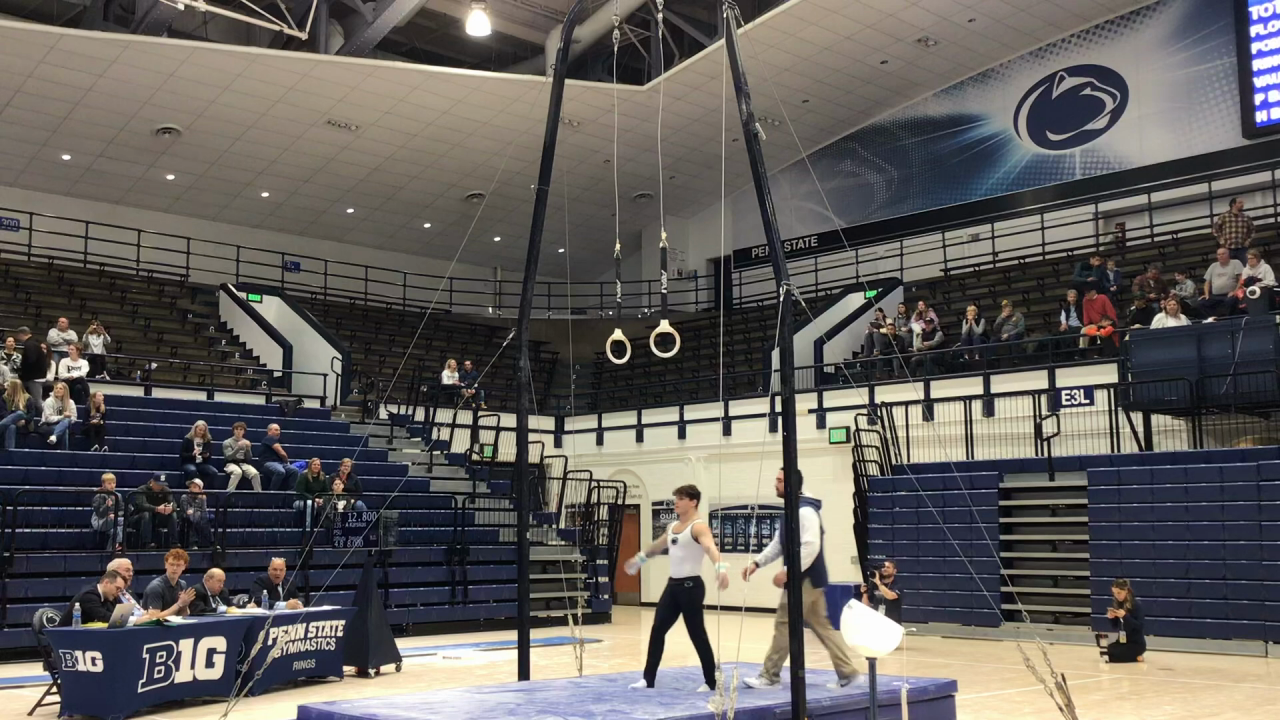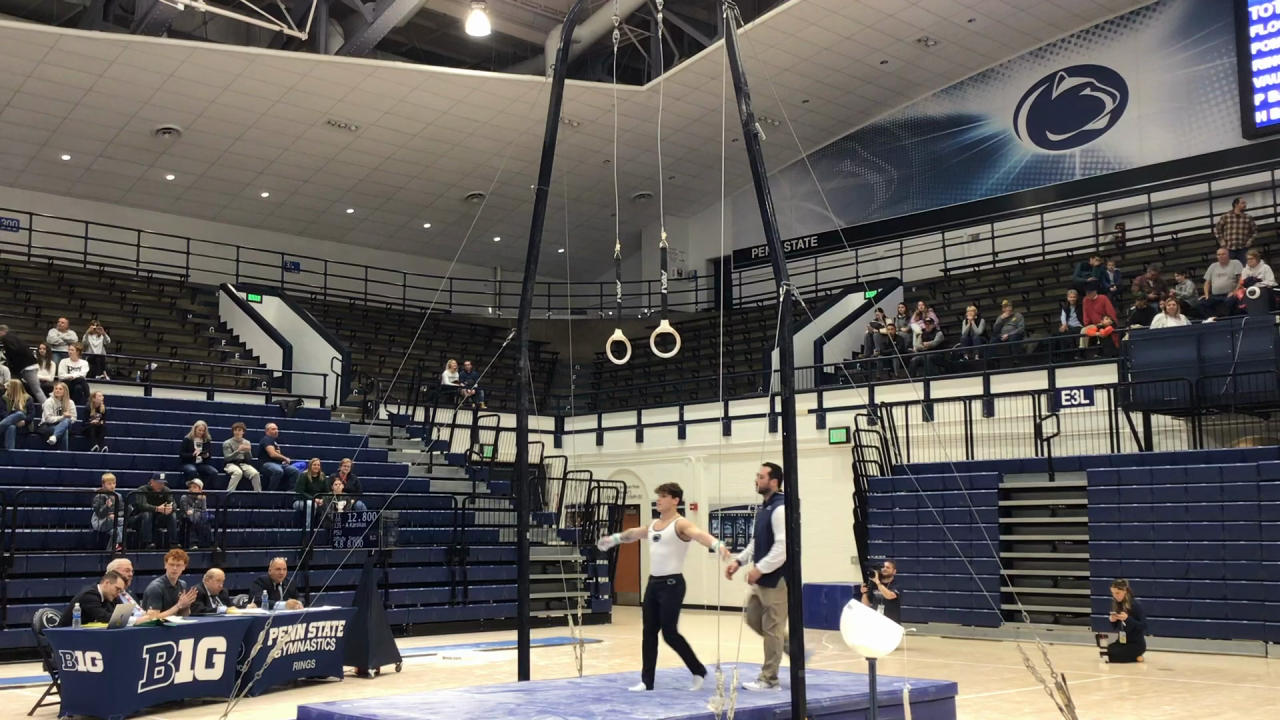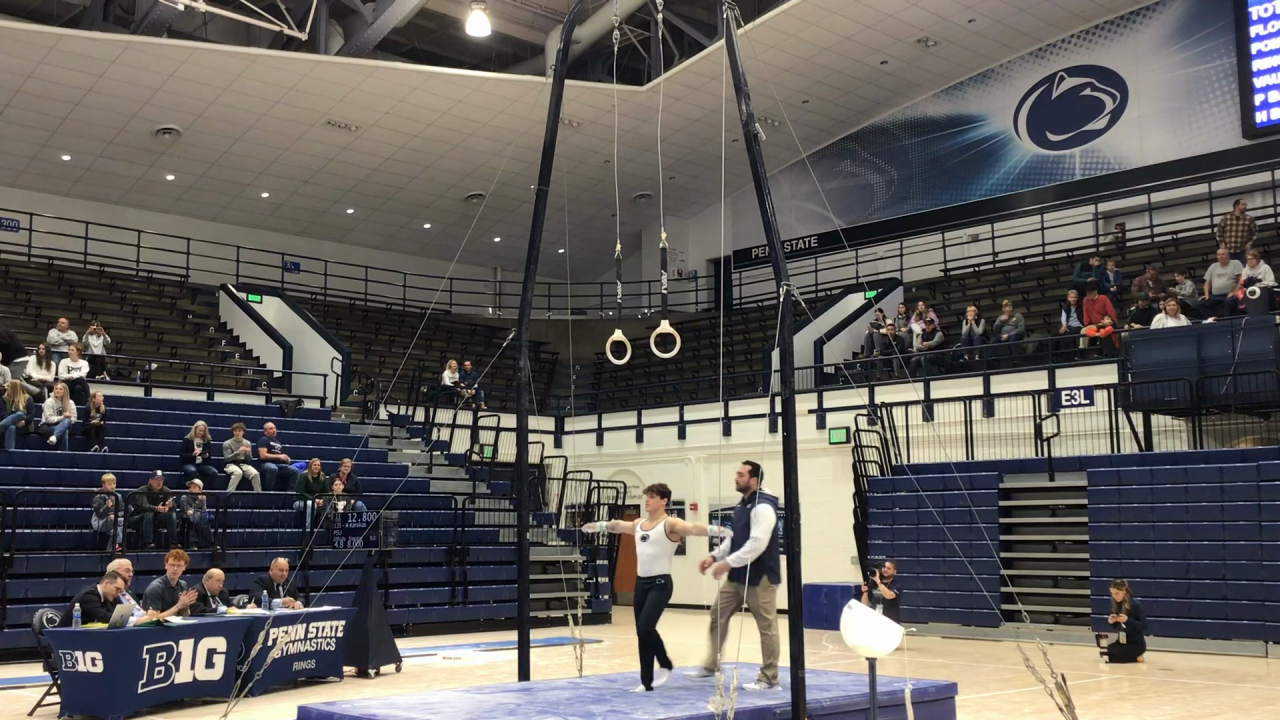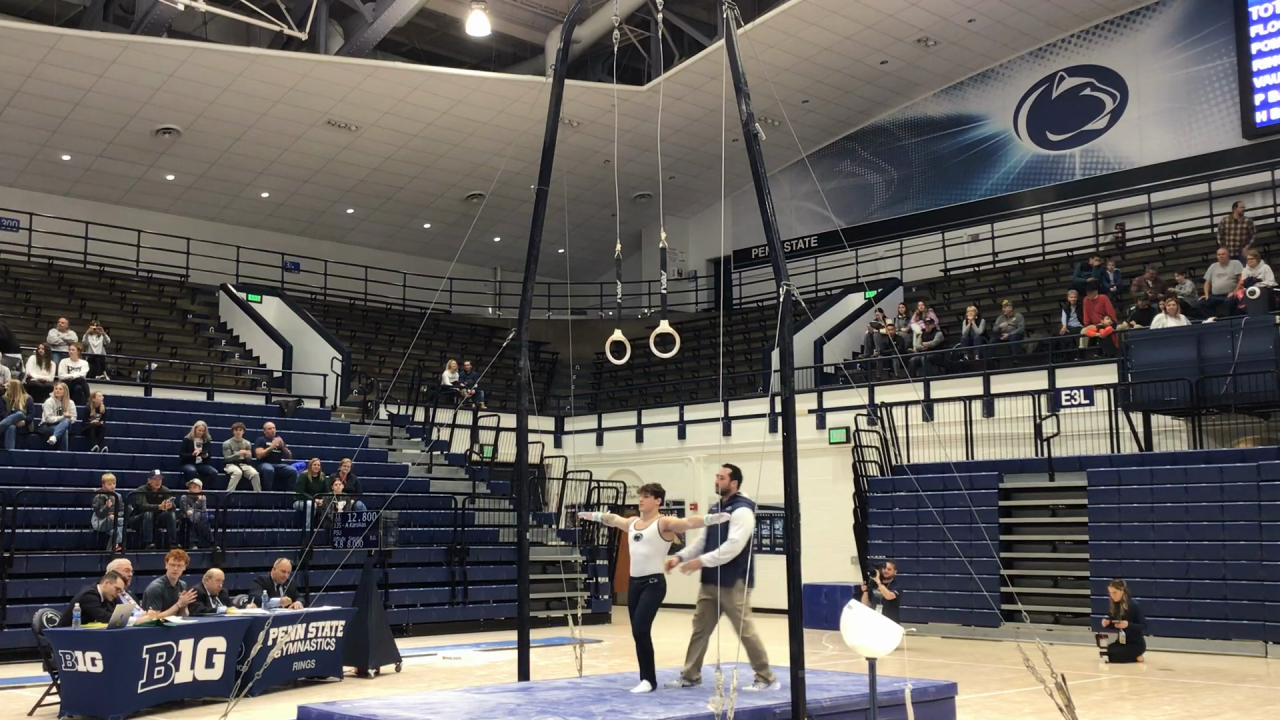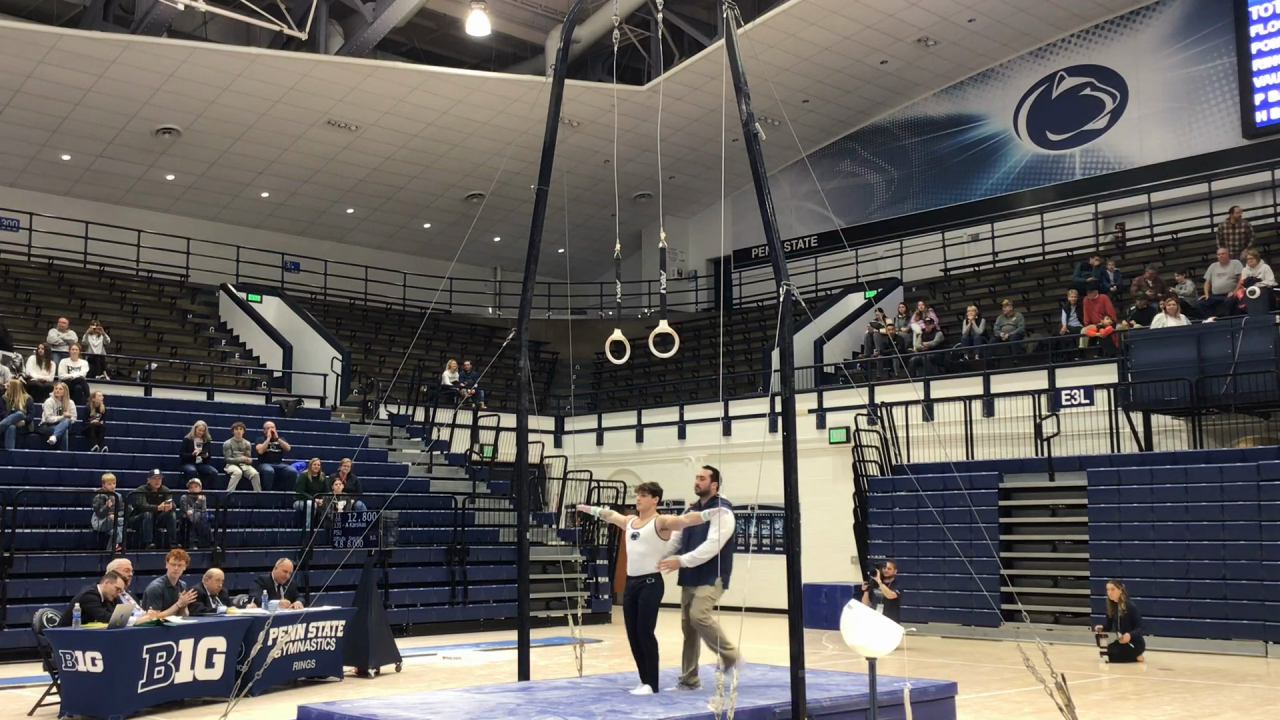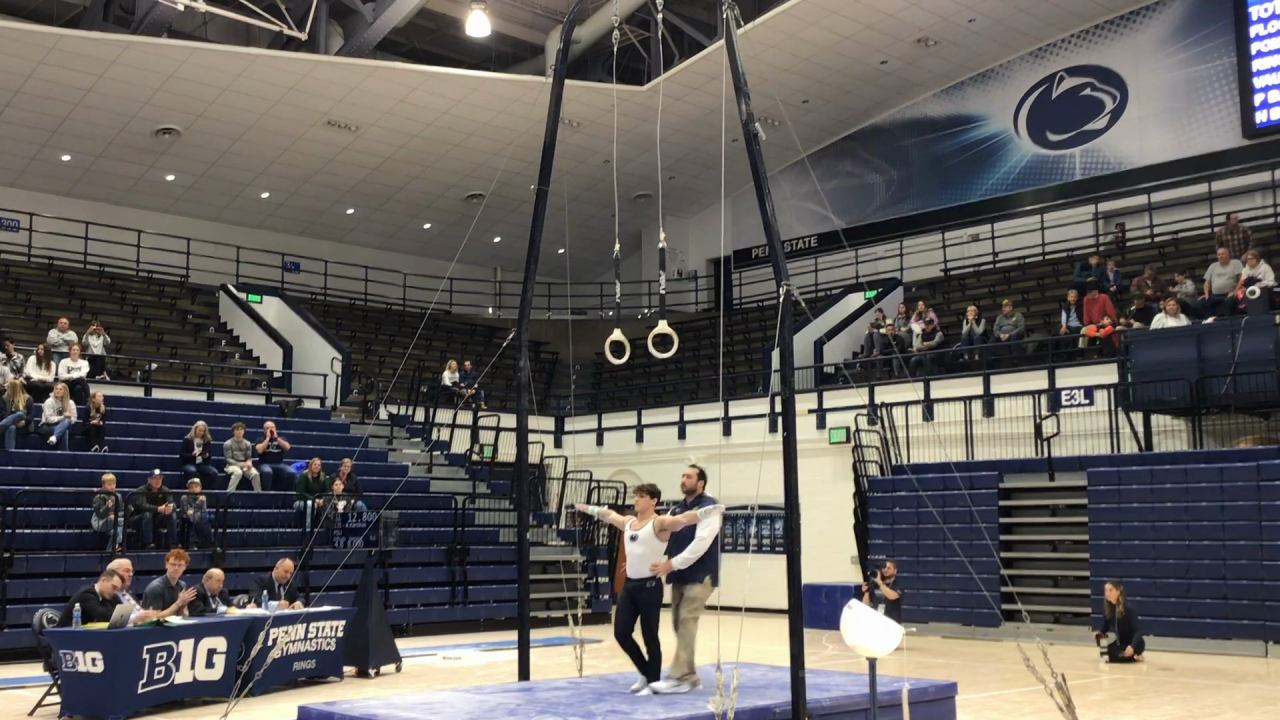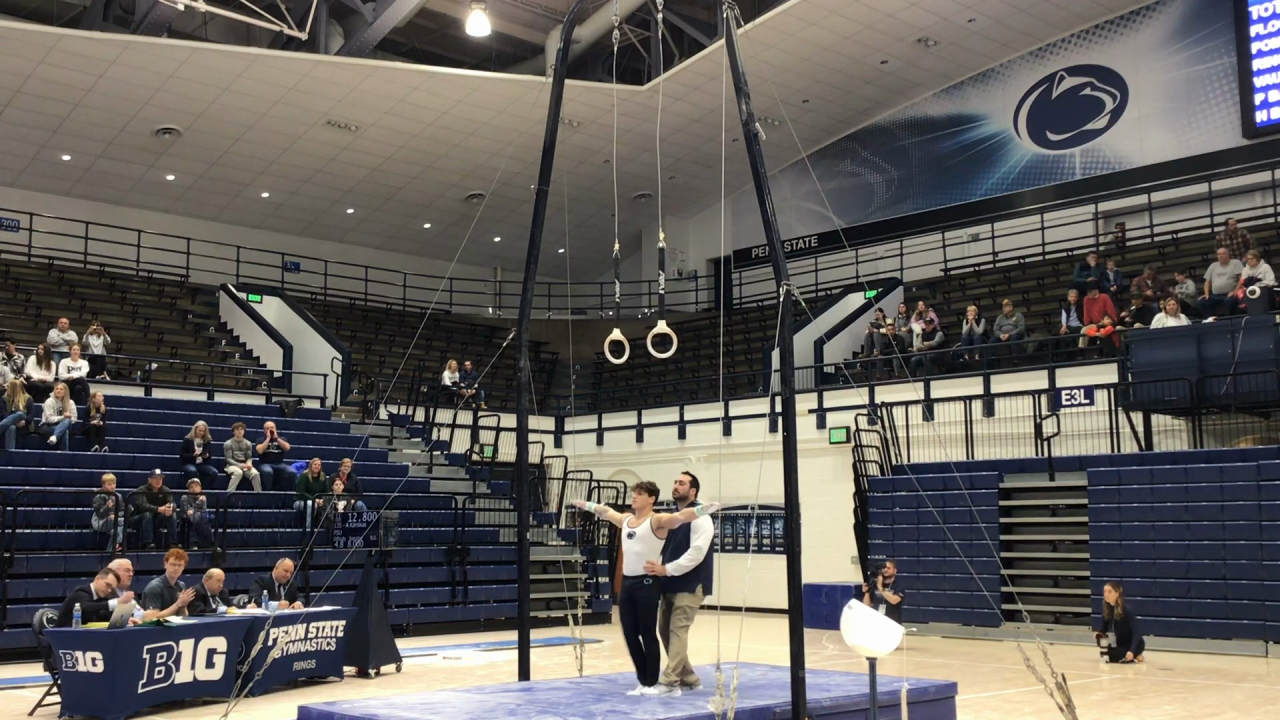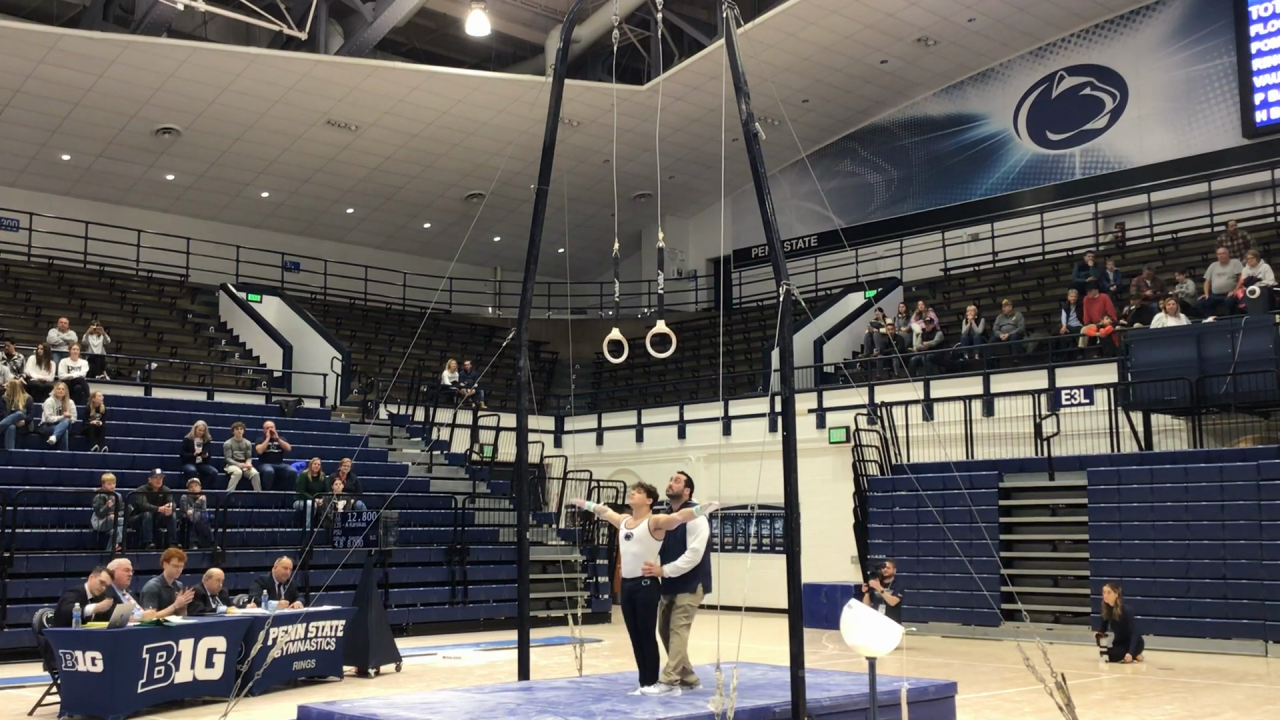
dt=0.2s
person 1, frame 1
left shoulder: (804, 511)
left elbow: (810, 548)
right elbow: (777, 545)
left wrist: (787, 571)
right wrist: (756, 563)
left hip: (804, 579)
right hip: (809, 580)
left knee: (784, 624)
right knee: (822, 627)
left ankle: (770, 676)
right ankle: (846, 671)
person 1, frame 2
left shoulder: (781, 509)
right shoulder: (764, 508)
left elbow: (784, 547)
left wrist: (760, 569)
right wrist: (738, 561)
left hip: (778, 578)
right hip: (766, 578)
left knee: (772, 627)
right knee: (753, 618)
left ankle: (769, 679)
person 1, frame 3
left shoulder: (763, 507)
right shoulder: (742, 506)
left elbow: (757, 544)
left wrist: (728, 563)
right wrist: (714, 557)
left hip: (760, 577)
right hip: (738, 577)
left knee: (766, 626)
right knee: (718, 615)
left ankle: (769, 678)
right ankle: (711, 666)
person 1, frame 4
left shoulder: (741, 511)
right shoulder: (716, 509)
left elbow: (732, 547)
right elbow: (703, 540)
left wrist: (701, 561)
right wrist: (680, 557)
left hip: (734, 580)
right hip: (712, 580)
left knee: (744, 629)
right knee: (700, 626)
left ankle: (766, 678)
right ankle: (690, 676)
person 1, frame 5
left shoulder: (722, 511)
right shoulder: (691, 511)
left elbow: (713, 545)
right elbow: (675, 540)
left wrist: (681, 561)
left hip: (712, 578)
right hip: (690, 579)
left knee: (700, 616)
right knee: (688, 627)
left ankle: (731, 657)
right ankle: (689, 679)
person 1, frame 6
left shoulder: (708, 509)
right shoulder: (676, 510)
left elbow: (700, 544)
left wrist: (672, 564)
left hip: (700, 576)
right hip: (680, 577)
left knee: (687, 619)
right knee: (680, 624)
left ankle: (679, 677)
right ankle: (688, 677)
person 1, frame 7
left shoulder: (700, 518)
left elbow: (696, 554)
right elbow: (659, 548)
left wrist: (666, 569)
left hip: (691, 585)
right hip: (670, 585)
left knee: (678, 630)
right knee: (666, 631)
left ankle: (669, 683)
right ankle: (688, 679)
person 1, frame 8
left shoulder: (694, 518)
left elbow: (694, 555)
right elbow: (657, 549)
left wrist: (664, 570)
right wrist: (644, 566)
left hip: (690, 584)
right hip: (670, 585)
left knee: (678, 629)
right knee: (666, 630)
left ankle: (669, 681)
right ankle: (688, 677)
person 2, frame 1
left shoulder: (699, 527)
right shoulder: (672, 527)
left elbow: (711, 548)
right elbow: (658, 545)
left wrist: (721, 568)
right wrist: (639, 558)
left hip: (691, 586)
right hip: (673, 584)
left knee: (697, 635)
right knee: (657, 630)
left ankle: (711, 682)
right ankle: (648, 678)
person 2, frame 2
left shoulder: (681, 524)
right shoulder: (653, 525)
left elbow: (700, 535)
right elbow: (634, 533)
left wrist: (718, 545)
right wrist: (613, 538)
left hip: (672, 583)
right hip: (653, 582)
left knee: (669, 633)
right knee: (648, 632)
left ankle: (698, 671)
right ankle: (646, 681)
person 2, frame 3
left shoulder: (670, 524)
right shoulder: (639, 524)
left elbow: (693, 527)
right elbow: (618, 525)
left wrist: (715, 530)
right wrist: (598, 526)
left hip: (660, 583)
right hip: (641, 583)
left knee: (647, 628)
right knee: (641, 633)
left ankle: (665, 665)
right ankle: (646, 681)
person 2, frame 4
left shoulder: (664, 523)
right shoulder: (632, 523)
left elbow: (688, 523)
right elbow: (612, 518)
left wrist: (713, 518)
right wrist: (593, 515)
left hip: (653, 583)
right hip: (634, 582)
left knee: (641, 629)
right knee: (638, 632)
left ankle: (648, 680)
right ankle: (646, 680)
person 2, frame 5
left shoulder: (661, 522)
right shoulder: (629, 521)
left elbow: (686, 519)
right elbow: (610, 515)
left wrist: (710, 513)
right wrist: (591, 509)
left hip: (650, 582)
right hip: (631, 582)
left knee: (645, 633)
right knee: (633, 635)
left ankle: (651, 684)
right ankle: (644, 680)
person 2, frame 6
left shoulder: (660, 523)
right shoulder: (627, 522)
left elbow: (683, 519)
right elbow: (608, 514)
left wrist: (706, 511)
right wrist: (589, 509)
left hip: (649, 585)
right hip: (629, 585)
left knee: (650, 636)
right knee: (621, 633)
left ankle: (653, 683)
right ankle: (645, 673)
person 2, frame 7
left shoulder: (657, 520)
right shoulder: (625, 519)
left elbow: (680, 516)
right elbow: (606, 511)
left wrist: (703, 509)
right wrist: (587, 505)
left hip: (647, 583)
right hip: (627, 583)
left knee: (648, 635)
right knee: (631, 635)
left ankle: (653, 683)
right ankle: (644, 681)
person 2, frame 8
left shoulder: (655, 522)
right shoulder: (623, 520)
left elbow: (678, 517)
right elbow: (605, 511)
left wrist: (701, 509)
right wrist: (587, 504)
left hip: (646, 584)
right hip: (627, 584)
left knee: (647, 636)
right knee: (635, 637)
left ankle: (651, 683)
right ankle: (644, 683)
